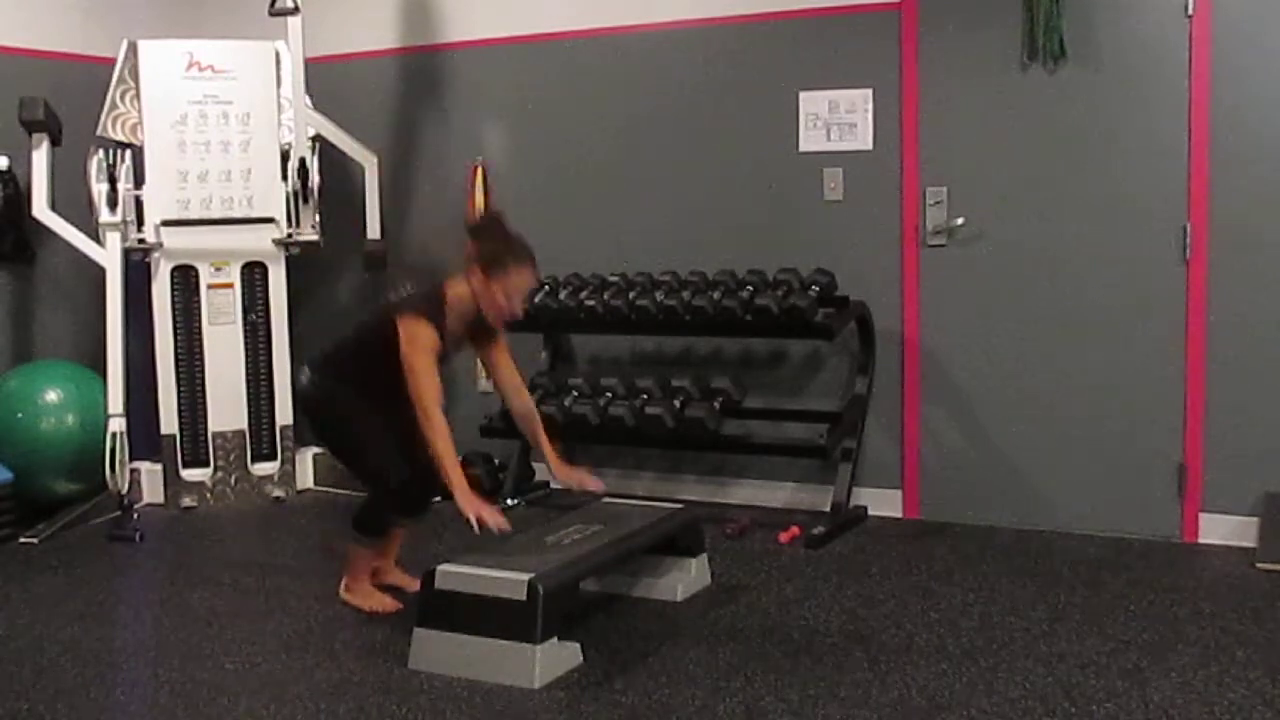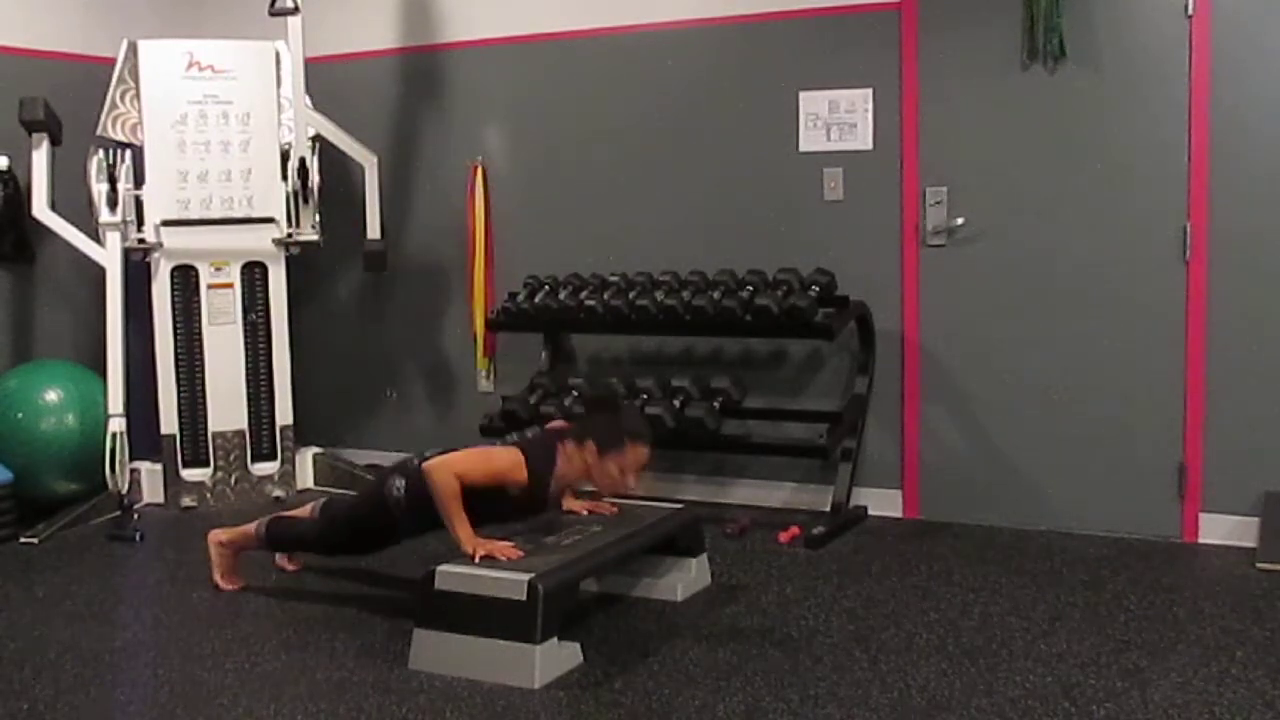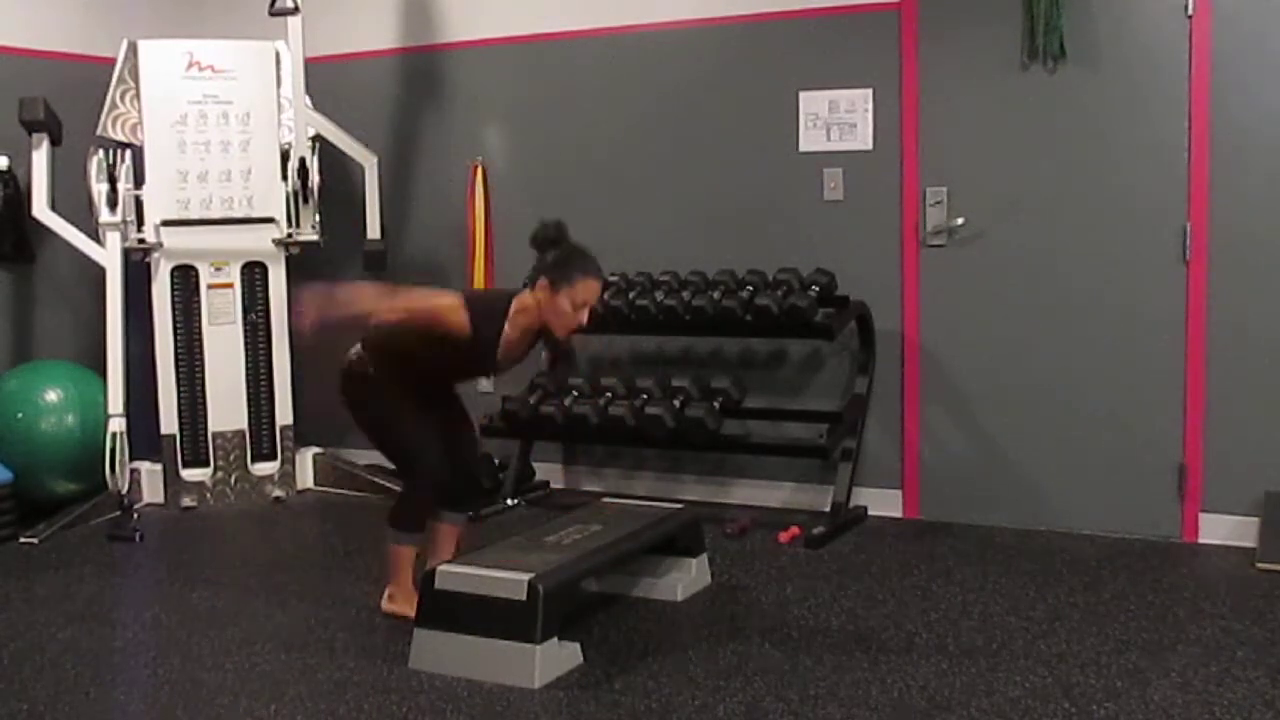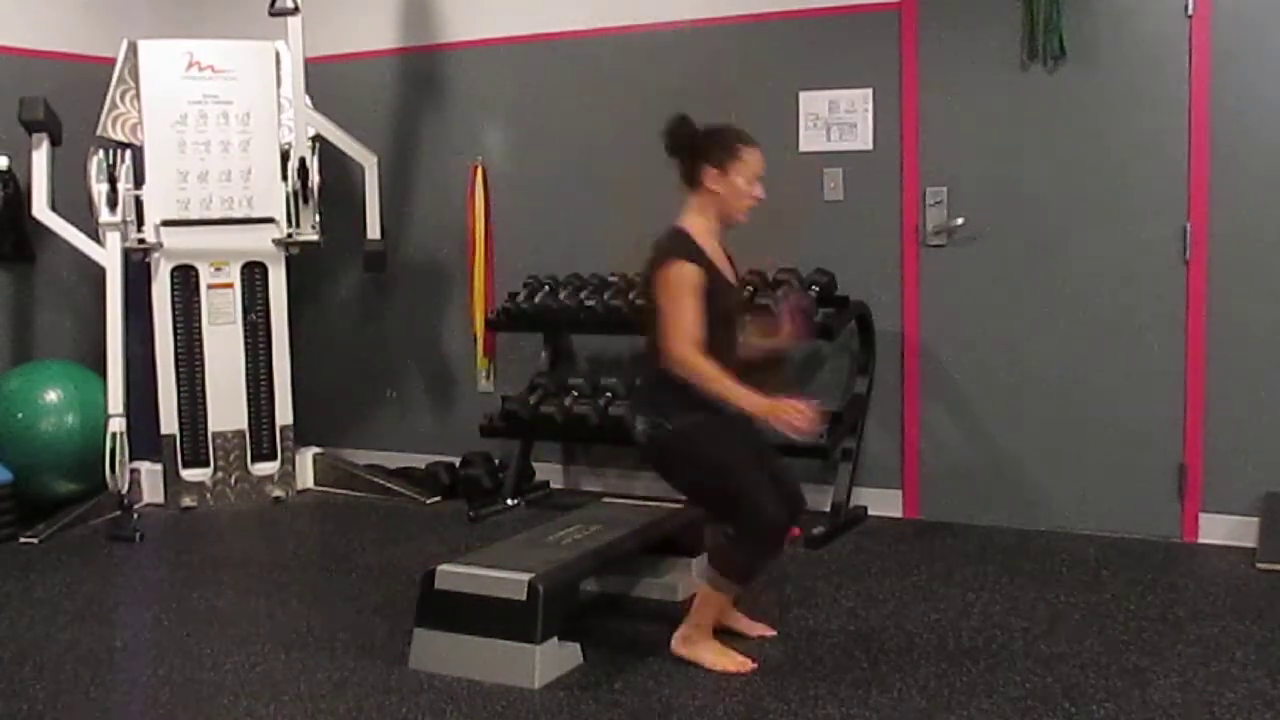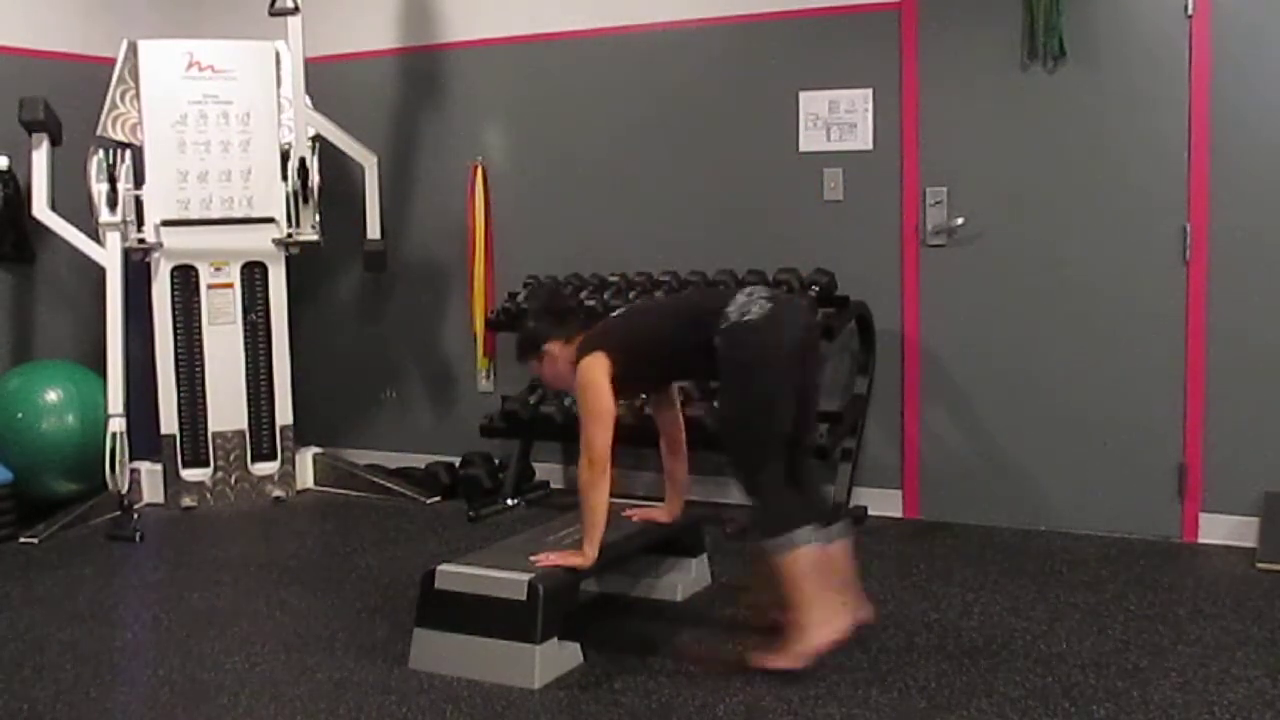
dt=1s
person 1, frame 1
left shoulder: (483, 320)
right shoulder: (422, 315)
left elbow: (516, 394)
right elbow: (429, 412)
left wrist: (555, 463)
right wrist: (464, 495)
left hip: (381, 393)
right hip: (328, 390)
left knee: (425, 475)
right knee: (395, 479)
left ankle: (383, 566)
right ankle: (355, 582)
person 1, frame 2
left shoulder: (570, 442)
right shoulder: (526, 468)
left elbow: (554, 424)
right elbow: (438, 468)
left wrist: (566, 498)
right wrist: (469, 541)
left hip: (422, 488)
right hip: (411, 493)
left knee: (346, 517)
right knee: (330, 535)
left ankle: (299, 516)
right ankle: (227, 539)
person 1, frame 3
left shoulder: (537, 328)
right shoulder: (476, 316)
right elbow: (385, 302)
right wrist: (321, 307)
left hip: (427, 381)
right hip: (372, 376)
left knee: (466, 469)
right knee: (425, 472)
right ankle: (397, 592)
person 1, frame 4
left shoulder: (711, 244)
right shoulder: (679, 256)
right elbow: (682, 355)
left wrist: (772, 339)
right wrist: (764, 407)
left hip: (704, 413)
right hip: (674, 421)
left knee: (777, 503)
right knee: (767, 517)
left ankle: (718, 606)
right ankle: (694, 634)
person 1, frame 5
left shoulder: (590, 360)
right shoulder: (642, 343)
left elbow: (596, 462)
right elbow: (672, 431)
left wrist: (588, 550)
right wrist: (673, 506)
left hip: (752, 328)
left knee: (764, 480)
right knee: (789, 473)
left ankle: (816, 620)
right ankle: (841, 601)
